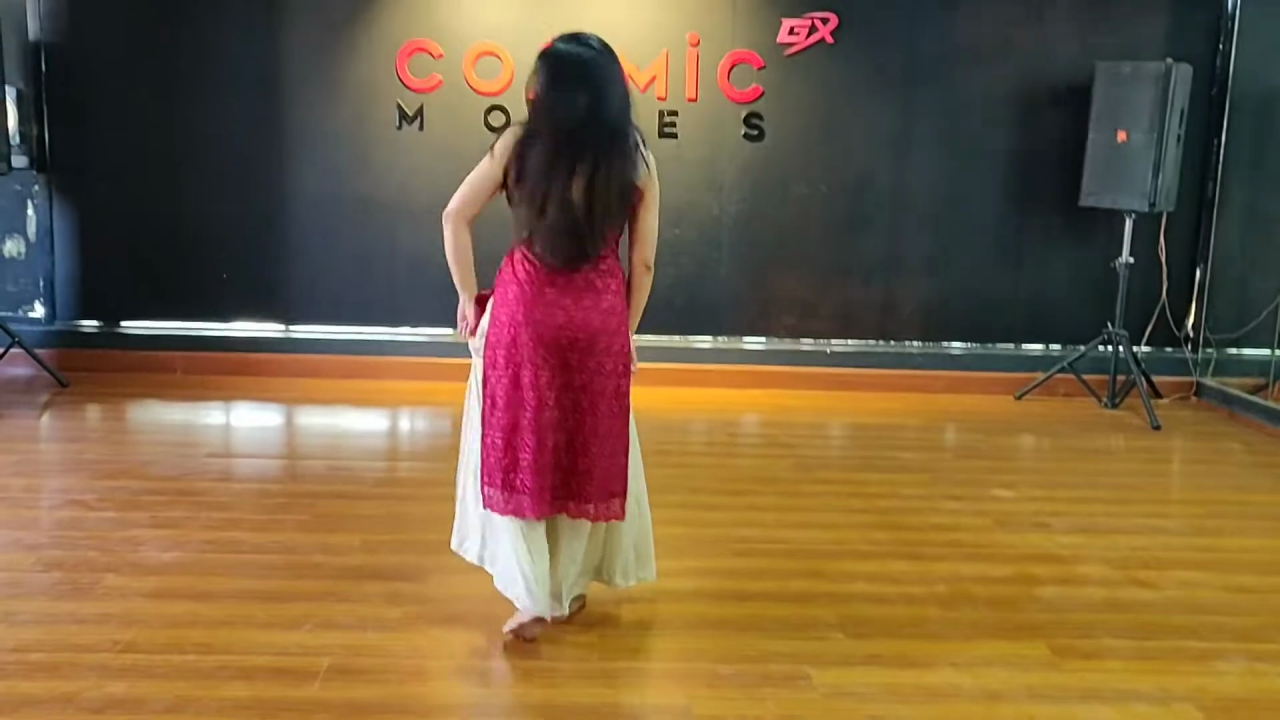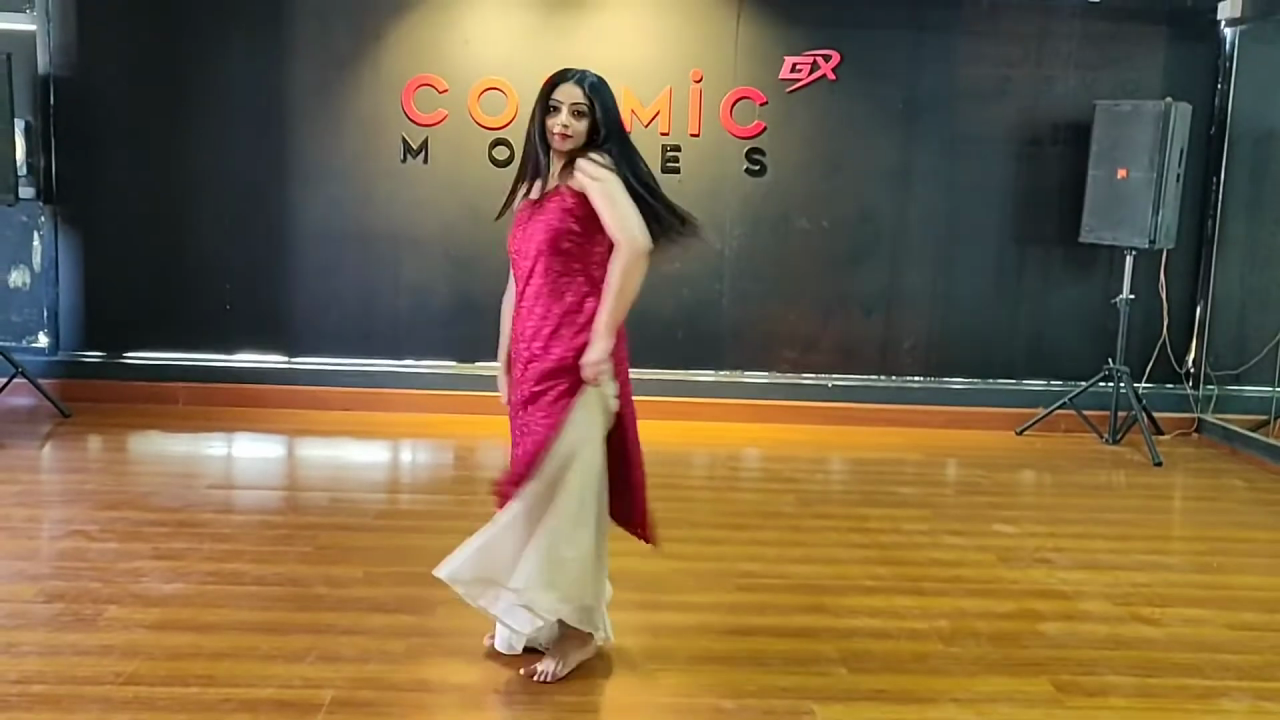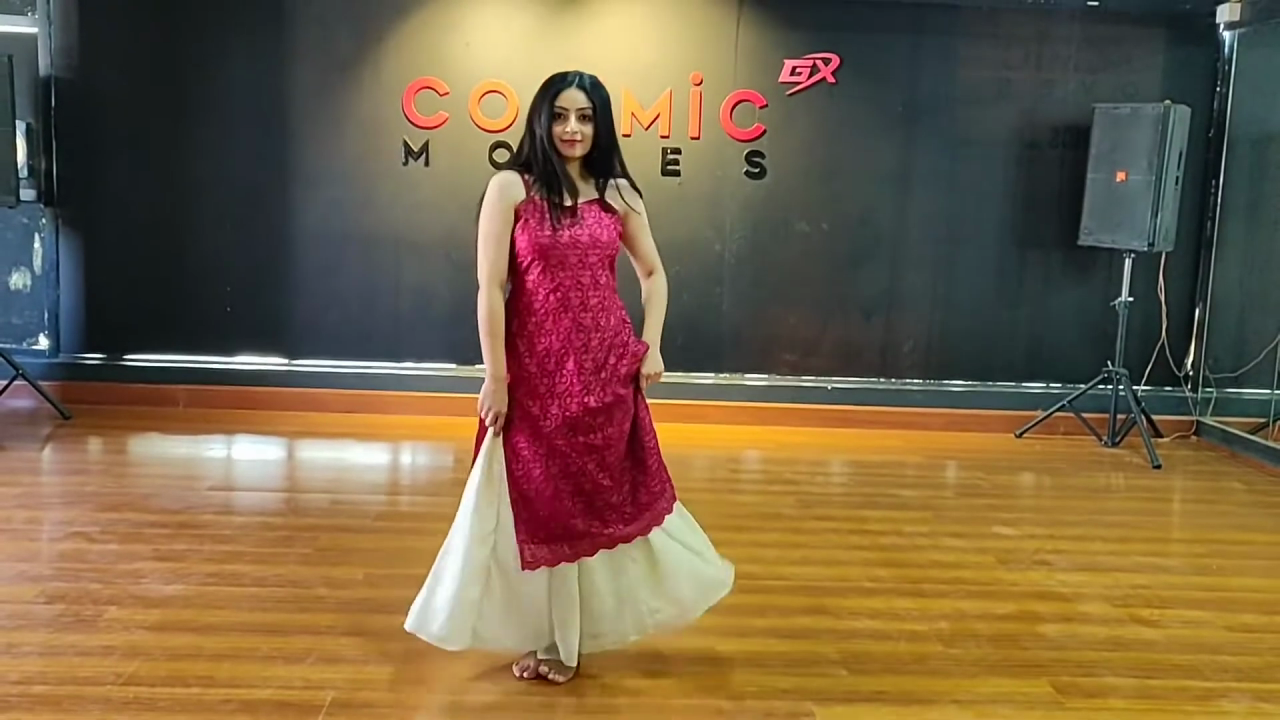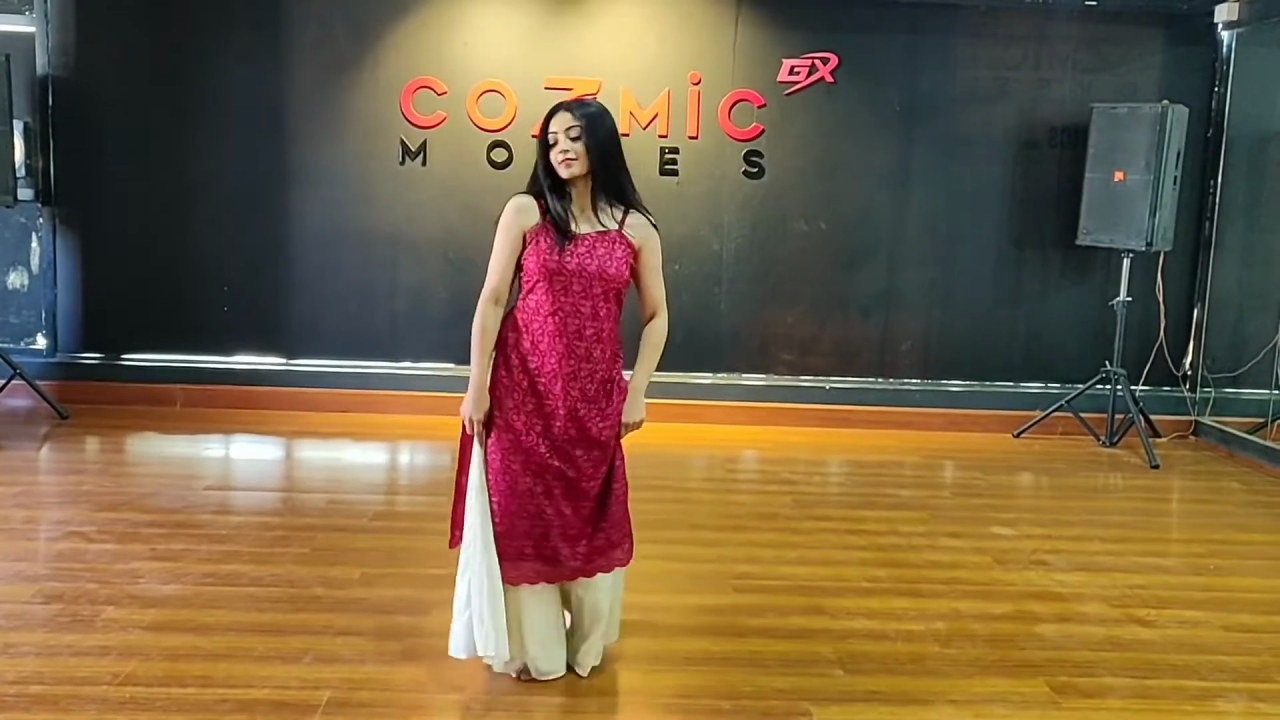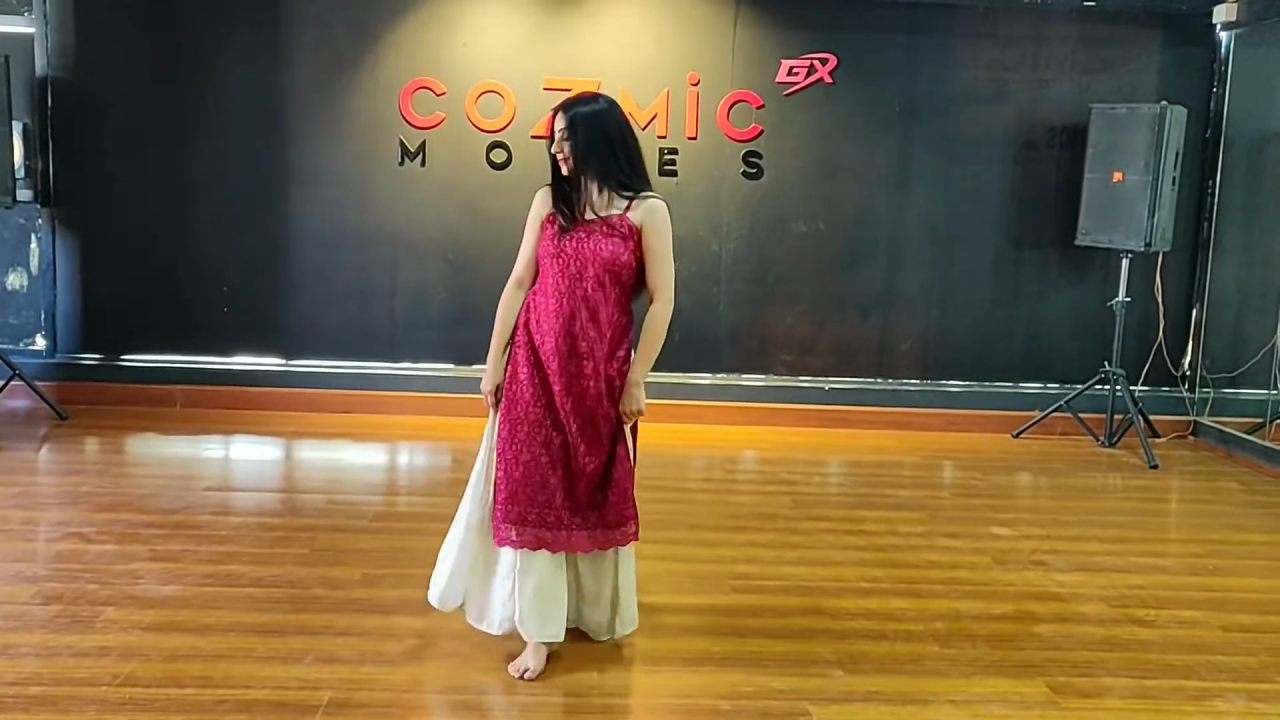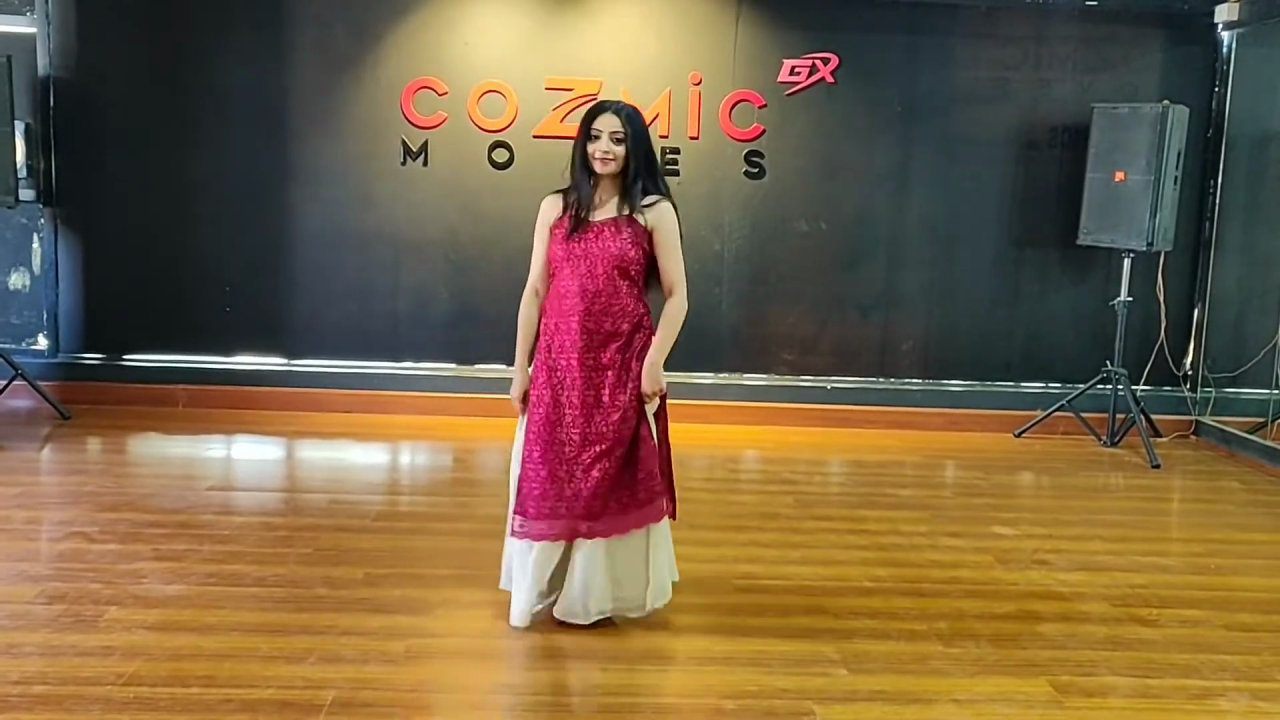
dt=0.5s
person 1, frame 1
left shoulder: (522, 142)
right shoulder: (635, 158)
left elbow: (455, 217)
right elbow: (644, 260)
left wrist: (469, 298)
right wrist: (627, 329)
left hip: (526, 314)
right hip: (599, 321)
left knee: (520, 455)
right knee: (588, 457)
left ankle: (530, 597)
right ankle: (565, 590)
person 1, frame 2
left shoulder: (592, 170)
right shoulder: (523, 188)
left elbow: (636, 245)
left wrist: (604, 339)
right wrist: (506, 359)
left hip: (578, 360)
right hip: (536, 361)
left knee: (559, 489)
right knee: (538, 489)
left ankle: (577, 628)
right ankle: (534, 621)
person 1, frame 3
left shoulder: (618, 193)
right shoulder: (510, 187)
left elbow: (653, 273)
right elbow: (490, 287)
left wrist: (651, 345)
right wrist: (495, 377)
left hip: (608, 370)
right hip: (534, 371)
left knee: (605, 498)
right knee: (537, 503)
left ankle: (571, 636)
right ankle: (540, 636)
person 1, frame 4
left shoulder: (637, 227)
right shoulder: (526, 211)
left elbow: (656, 316)
right elbow: (492, 300)
left wrist: (636, 392)
right wrist: (478, 386)
left hip: (594, 395)
right hip: (522, 387)
left knee: (591, 519)
right knee: (522, 518)
left ankle: (585, 638)
right ankle: (534, 643)
person 1, frame 5
left shoulder: (647, 211)
right shoulder: (549, 201)
left elbow: (662, 302)
right elbow: (519, 283)
left wrist: (635, 382)
right wrist: (494, 362)
left hip: (602, 374)
right hip: (536, 366)
left knee: (596, 496)
right knee: (532, 494)
left ankle: (592, 612)
right ankle: (539, 630)
person 1, frame 6
left shoulder: (654, 211)
right shoulder: (555, 208)
left elbow: (676, 295)
right elbow: (535, 291)
left wrist: (654, 361)
right wrist: (521, 367)
left hip: (621, 364)
right hip: (559, 363)
left knee: (614, 479)
right knee: (548, 477)
left ankle: (590, 592)
right ankle: (542, 584)
